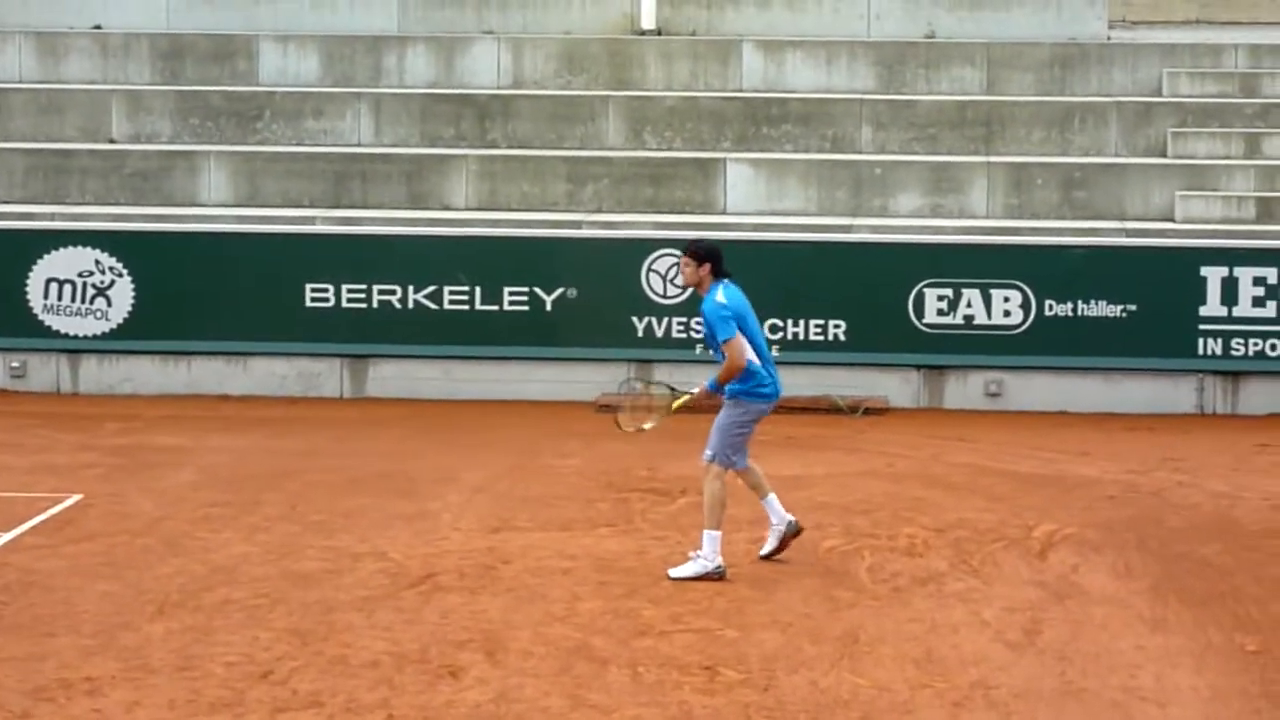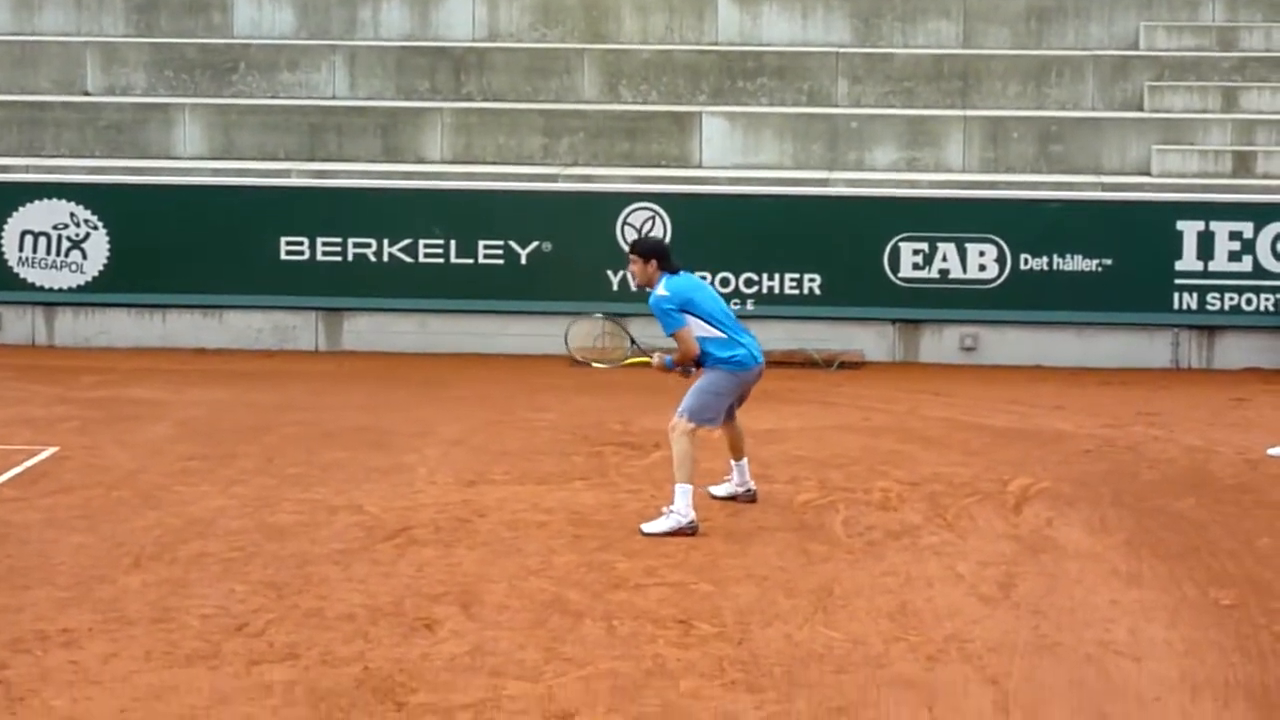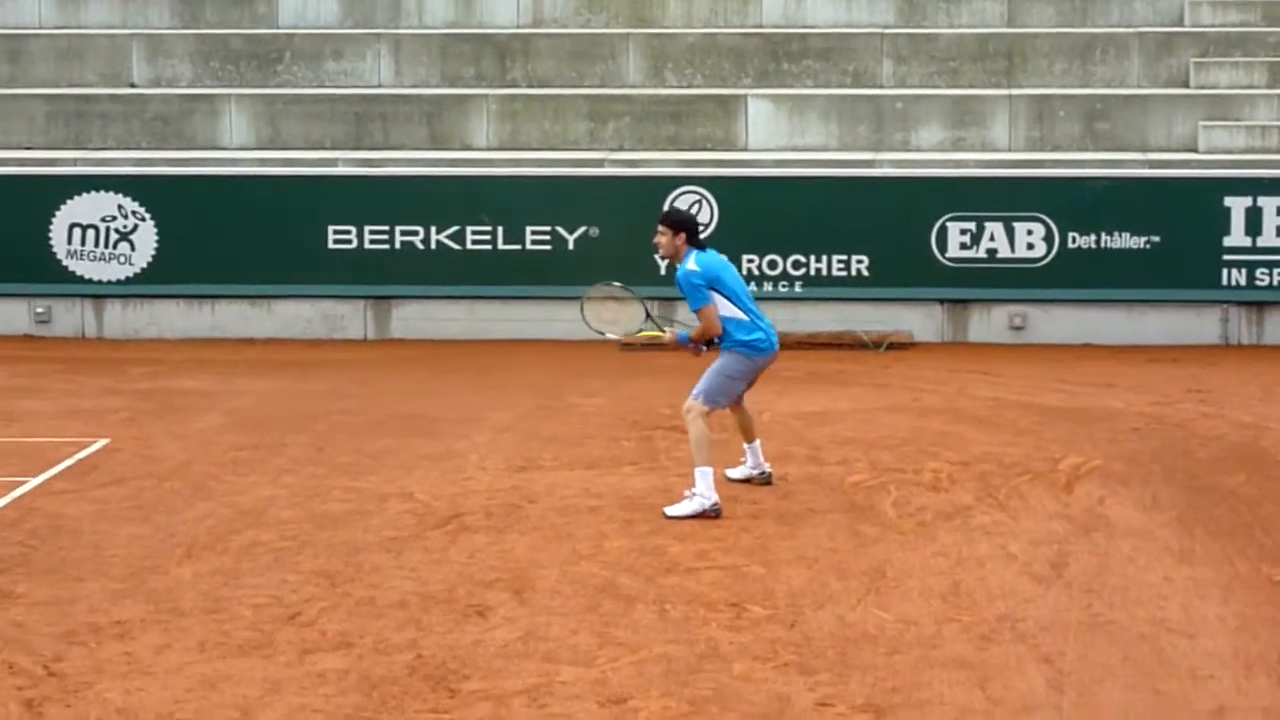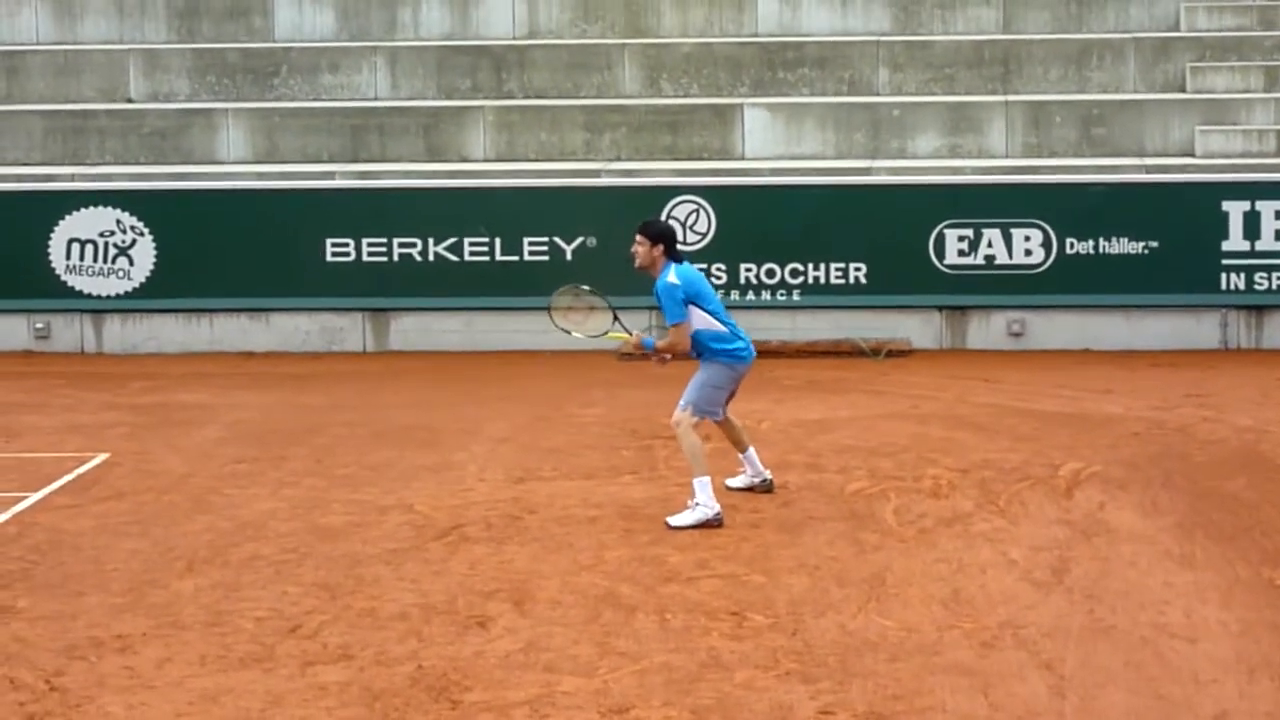
dt=0.7s
person 1, frame 1
left shoulder: (715, 305)
right shoulder: (725, 290)
left elbow: (736, 362)
left wrist: (713, 387)
right wrist: (720, 383)
left hip: (748, 394)
right hip: (760, 389)
left knee: (714, 467)
right knee: (738, 461)
left ankle: (710, 559)
right ankle: (781, 523)
person 1, frame 2
left shoulder: (660, 298)
right shoulder: (687, 280)
left elbow: (690, 349)
left wrist: (668, 363)
right wrist: (693, 363)
left hip: (730, 365)
right hip: (751, 358)
left knee: (680, 428)
right knee: (725, 416)
left ankle: (682, 514)
right ankle: (742, 484)
person 1, frame 3
left shoulder: (689, 272)
right shoulder: (710, 257)
left elbow: (712, 328)
left wrist: (682, 338)
right wrist: (701, 339)
left hip: (746, 348)
right hip: (762, 341)
left knee: (694, 410)
right knee: (732, 400)
left ankle: (705, 497)
right ankle: (757, 466)
person 1, frame 4
left shoulder: (668, 284)
right shoulder: (680, 271)
left elbow: (680, 344)
left wrist: (647, 344)
right wrist: (665, 348)
left hip: (724, 358)
right hip: (734, 352)
left knee: (683, 421)
right knee: (716, 413)
left ankle: (706, 506)
right ankle: (757, 475)
